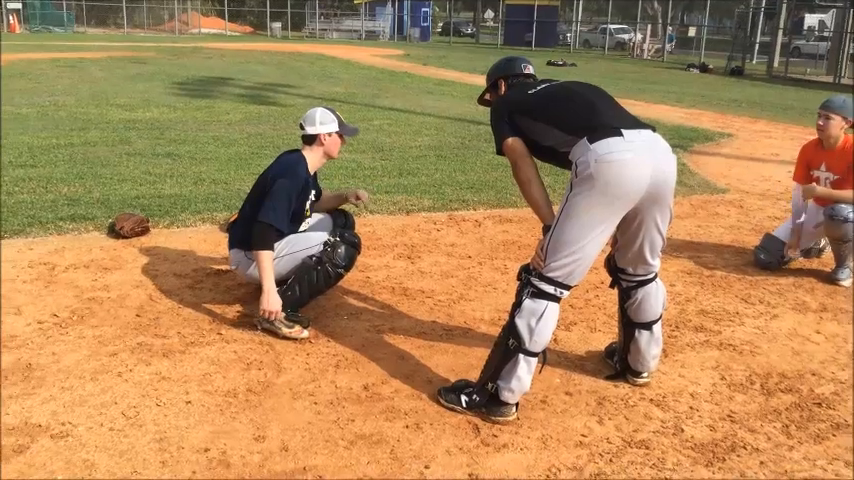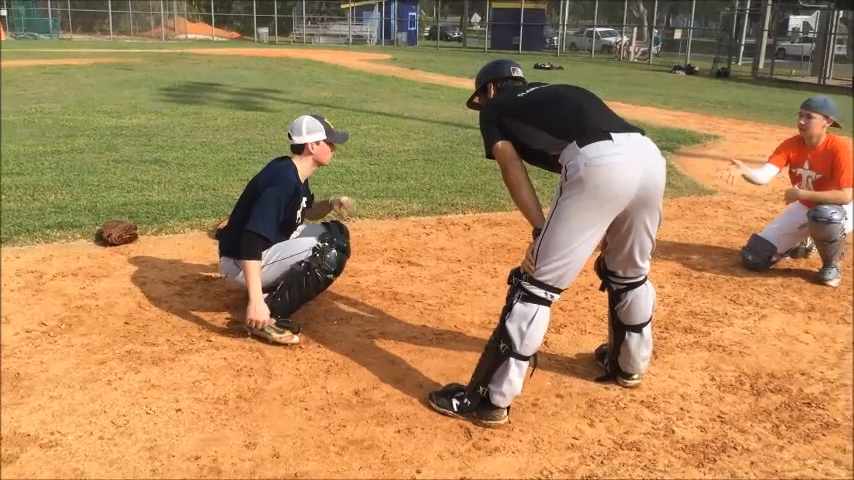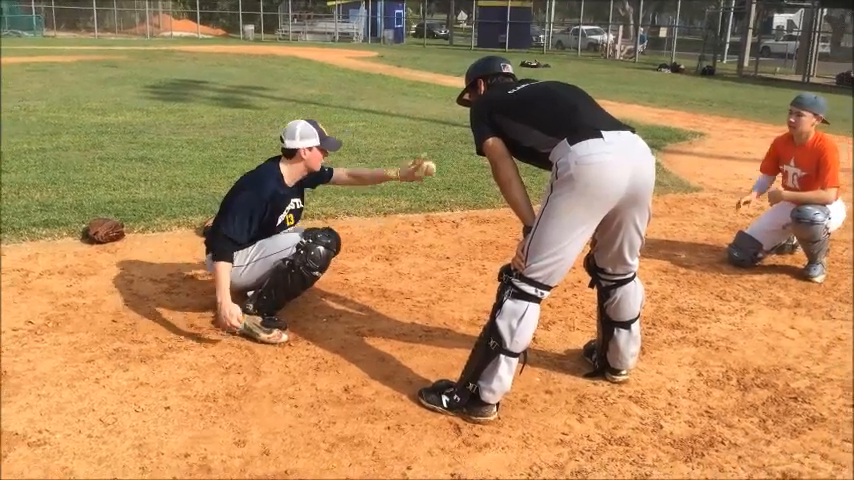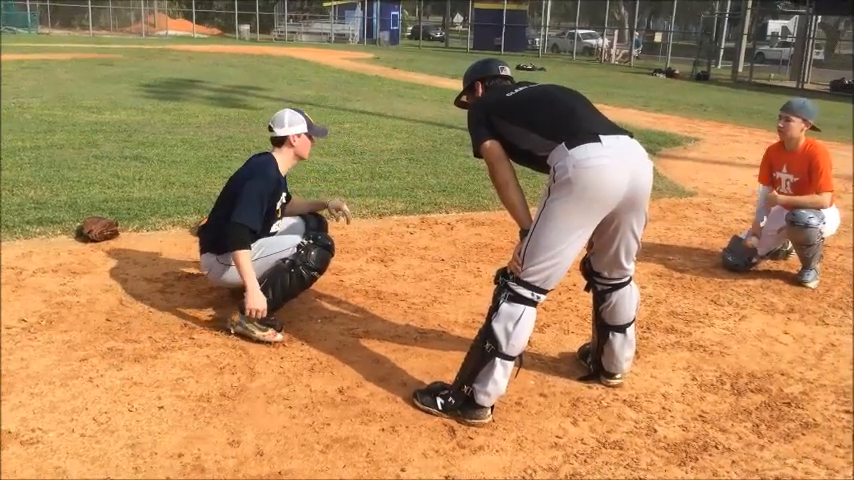
dt=0.7s
person 1, frame 1
left shoulder: (505, 104)
right shoulder: (570, 90)
left elbow: (523, 164)
left wrist: (550, 228)
left hip: (611, 161)
right hip: (660, 153)
left knee: (546, 280)
right knee: (641, 269)
left ankle: (499, 395)
right ankle: (638, 362)
person 1, frame 2
left shoulder: (495, 107)
right shoulder: (560, 93)
left elbow: (512, 167)
left wrist: (541, 231)
left hip: (600, 165)
right hip: (649, 157)
left knee: (536, 284)
right knee: (630, 271)
left ankle: (488, 398)
right ankle: (629, 363)
person 1, frame 3
left shoulder: (485, 104)
right shoulder: (550, 90)
left elbow: (503, 164)
left wrist: (531, 228)
left hip: (591, 162)
right hip: (639, 154)
left knee: (526, 281)
right knee: (619, 268)
left ankle: (479, 394)
right ankle: (617, 359)
person 1, frame 4
left shoulder: (483, 106)
right shoulder: (548, 93)
left elbow: (500, 166)
left wrist: (528, 232)
right wrist: (585, 227)
left hip: (589, 167)
right hip: (636, 160)
left knee: (522, 285)
right knee: (614, 273)
left ankle: (473, 397)
right ankle: (611, 363)
person 2, frame 1
left shoulder: (305, 167)
right shoulder: (292, 172)
left elbow: (317, 203)
right elbow: (263, 233)
left wrist: (346, 196)
right wrist: (269, 291)
left hip: (276, 241)
right hip: (252, 256)
left knee: (341, 221)
right knee: (346, 244)
left ankle: (285, 281)
right ankle: (279, 310)
person 2, frame 2
left shoulder: (295, 175)
right shoulder: (279, 181)
left elbow: (307, 212)
right elbow: (252, 241)
left wrist: (332, 204)
right wrist: (256, 301)
right hip: (242, 264)
left knee: (335, 233)
right knee: (335, 250)
left ankle: (274, 288)
right ankle: (267, 318)
person 2, frame 3
left shoulder: (299, 173)
right shoulder: (262, 186)
left elbow: (347, 175)
right elbow: (223, 243)
left wrist: (397, 174)
right wrist: (224, 301)
left hip: (259, 251)
right hip: (234, 262)
left knee: (329, 239)
right knee: (318, 247)
right ankle: (254, 313)
person 2, frame 4
left shoulder: (273, 168)
right shoulder: (264, 175)
left elbow: (285, 206)
right elbow: (237, 236)
left wrist: (325, 204)
right wrist: (253, 290)
right hip: (224, 259)
left knee: (313, 224)
right knee: (319, 247)
left ankle: (263, 283)
right ankle: (249, 316)
person 3, frame 1
right shoulder: (809, 149)
right elbow: (800, 194)
left wrist: (819, 191)
right wrist: (796, 233)
right hip: (818, 208)
right knee: (766, 257)
right ankle: (816, 244)
person 3, frame 2
right shoulder: (790, 145)
right elbow: (765, 174)
left wrist: (801, 194)
right wrist: (743, 171)
right hip: (804, 208)
left knee: (824, 216)
right knee: (754, 258)
left ankle: (832, 264)
right ankle: (803, 244)
person 3, frame 3
left shoulder: (826, 147)
right shoulder: (780, 142)
left elbow: (829, 196)
right elbow: (766, 178)
left wrist: (785, 195)
right wrist: (753, 194)
left hip: (826, 209)
right hip: (790, 206)
left knee: (806, 216)
right knee: (739, 255)
left ankle: (817, 260)
right ankle: (788, 241)
person 3, frame 4
left shoulder: (817, 152)
right shoulder: (772, 151)
left elbow: (824, 200)
right elbow: (766, 193)
left wrist: (780, 199)
right wrist: (757, 224)
left hip: (821, 215)
right hip: (783, 212)
left knee: (801, 219)
right knee: (733, 259)
left ankle: (811, 266)
right ankle: (782, 247)
